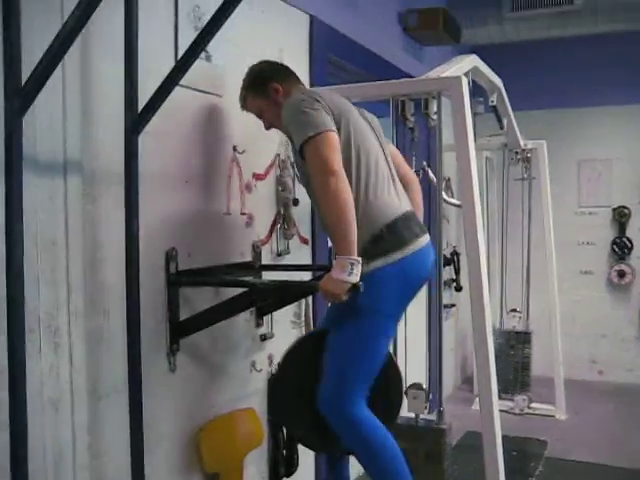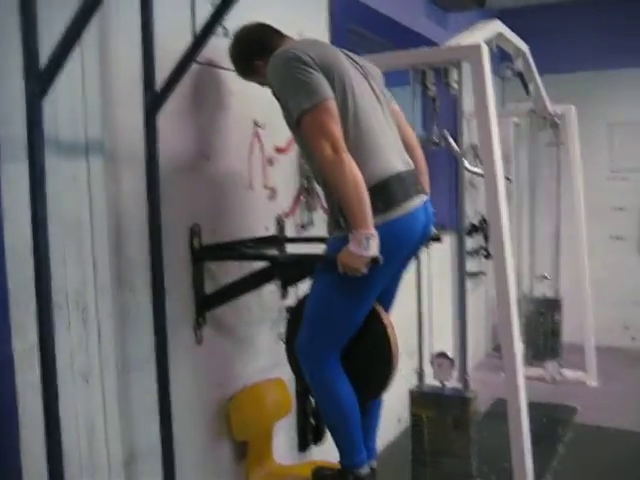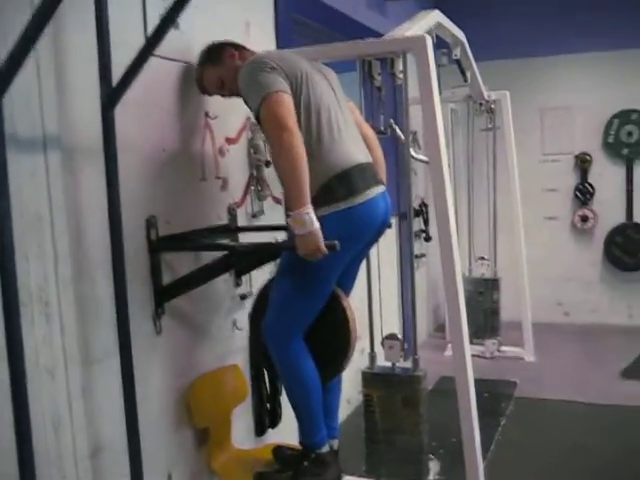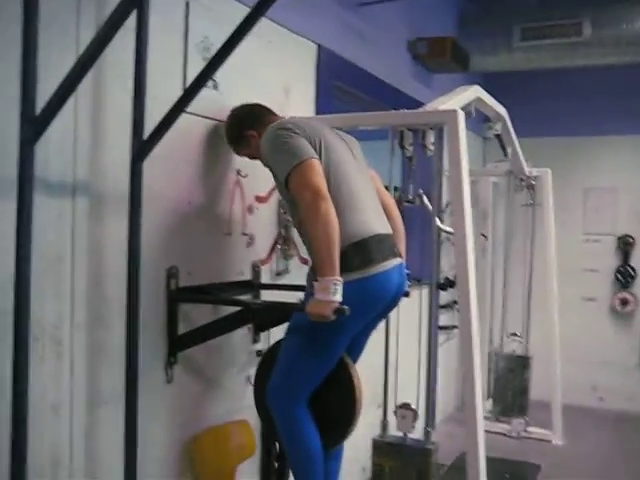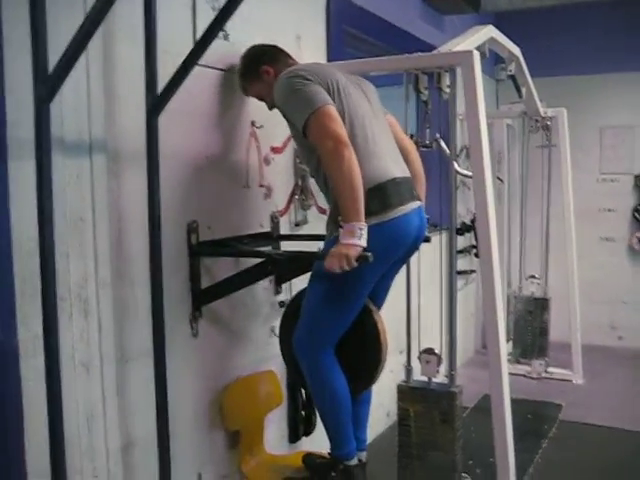
dt=1s
person 1, frame 1
left shoulder: (302, 104)
right shoulder: (345, 110)
left elbow: (331, 176)
right elbow: (409, 179)
left wrist: (345, 264)
left hip: (386, 260)
right hip: (408, 249)
left knee: (341, 403)
right knee: (321, 366)
person 1, frame 2
left shoulder: (288, 62)
right shoulder: (351, 61)
left elbow: (332, 151)
right elbow: (408, 138)
left wrist: (361, 237)
left hip: (379, 222)
right hip: (412, 210)
left knee: (316, 351)
person 1, frame 3
left shoulder: (257, 67)
right shoulder: (312, 70)
left elbow: (286, 133)
right elbow: (367, 134)
left wrist: (301, 218)
left hip: (340, 208)
right hip: (372, 200)
left knee: (282, 332)
right ankle: (326, 444)
person 1, frame 4
left shoulder: (279, 134)
right shoulder: (336, 137)
left elbow: (317, 201)
right elbow: (388, 204)
left wrist: (327, 288)
left hip: (356, 276)
right hip: (389, 271)
left knee: (286, 396)
right knee: (324, 389)
person 1, frame 5
left shoulder: (293, 81)
right shoulder: (350, 82)
left elbow: (339, 148)
right elbow: (407, 149)
left wrist: (352, 233)
left hip: (376, 222)
right hip: (408, 215)
left knee: (312, 344)
right knee: (350, 338)
